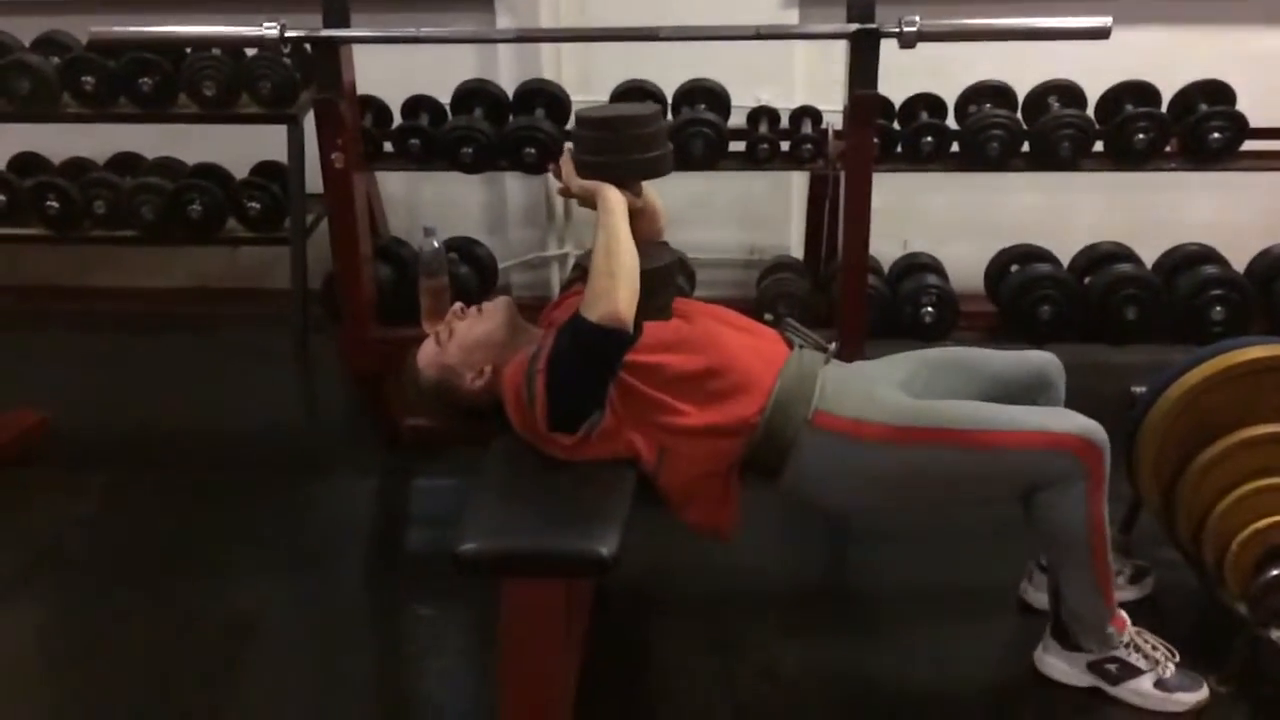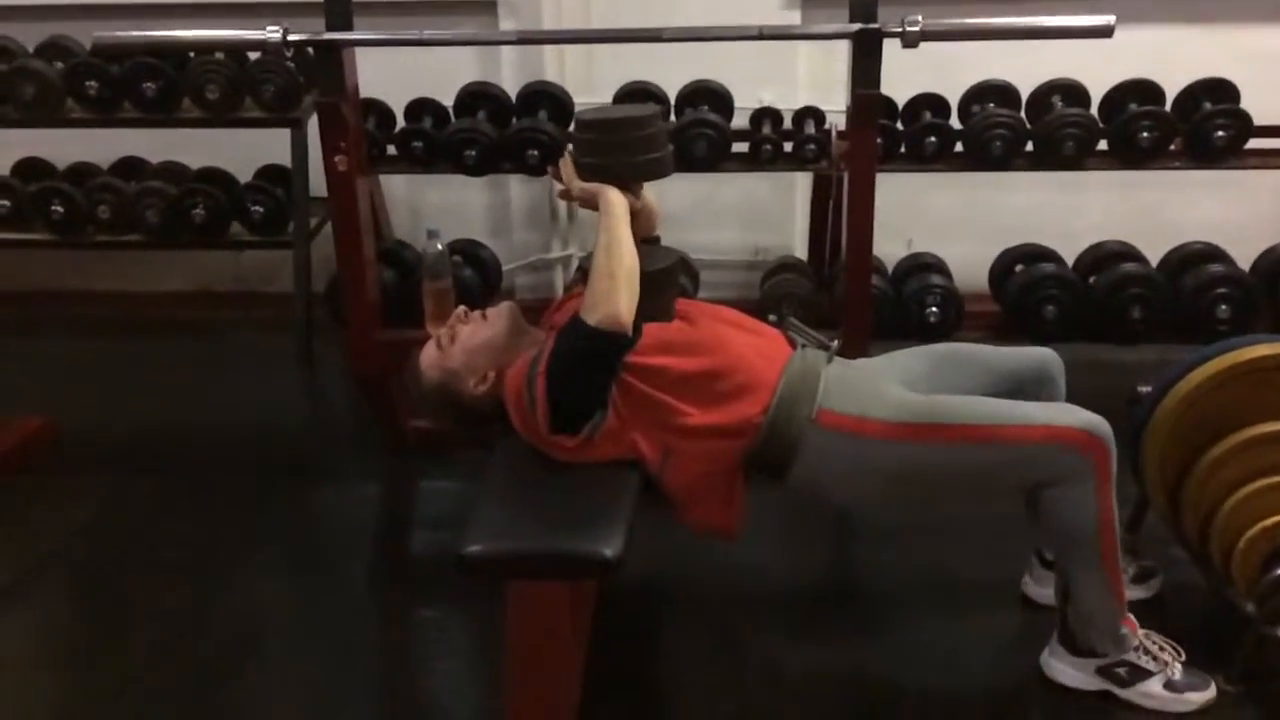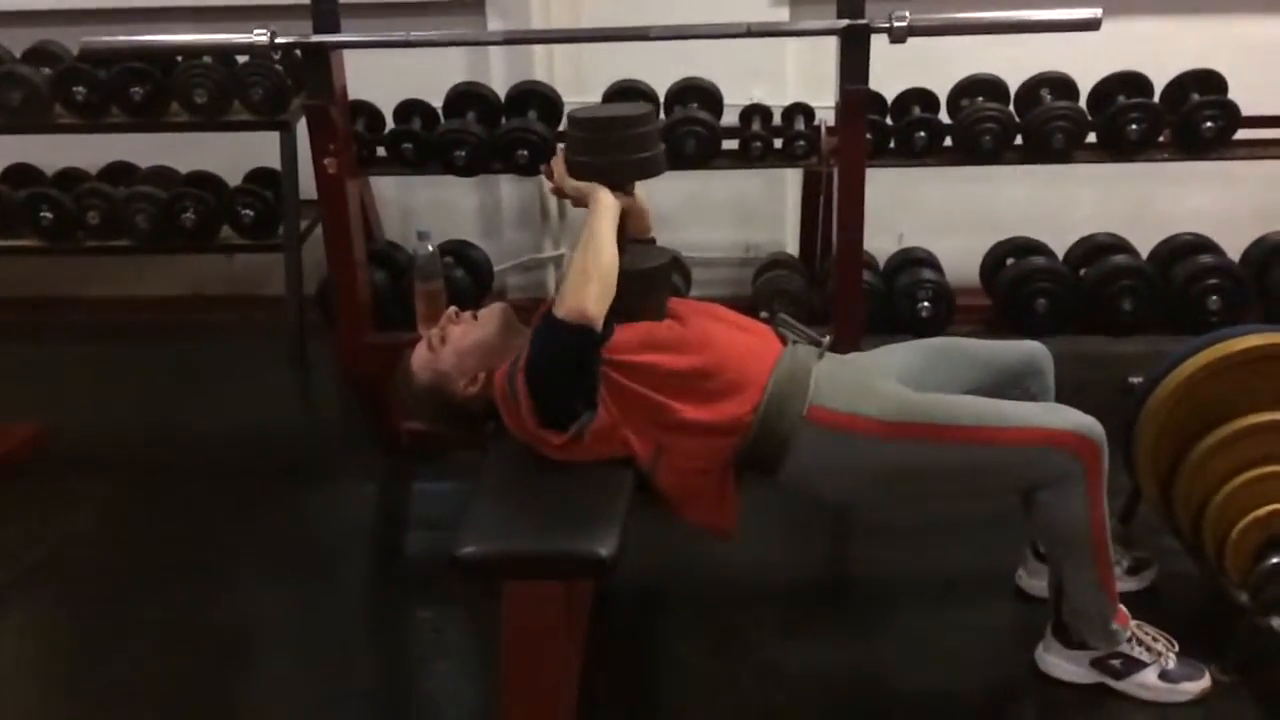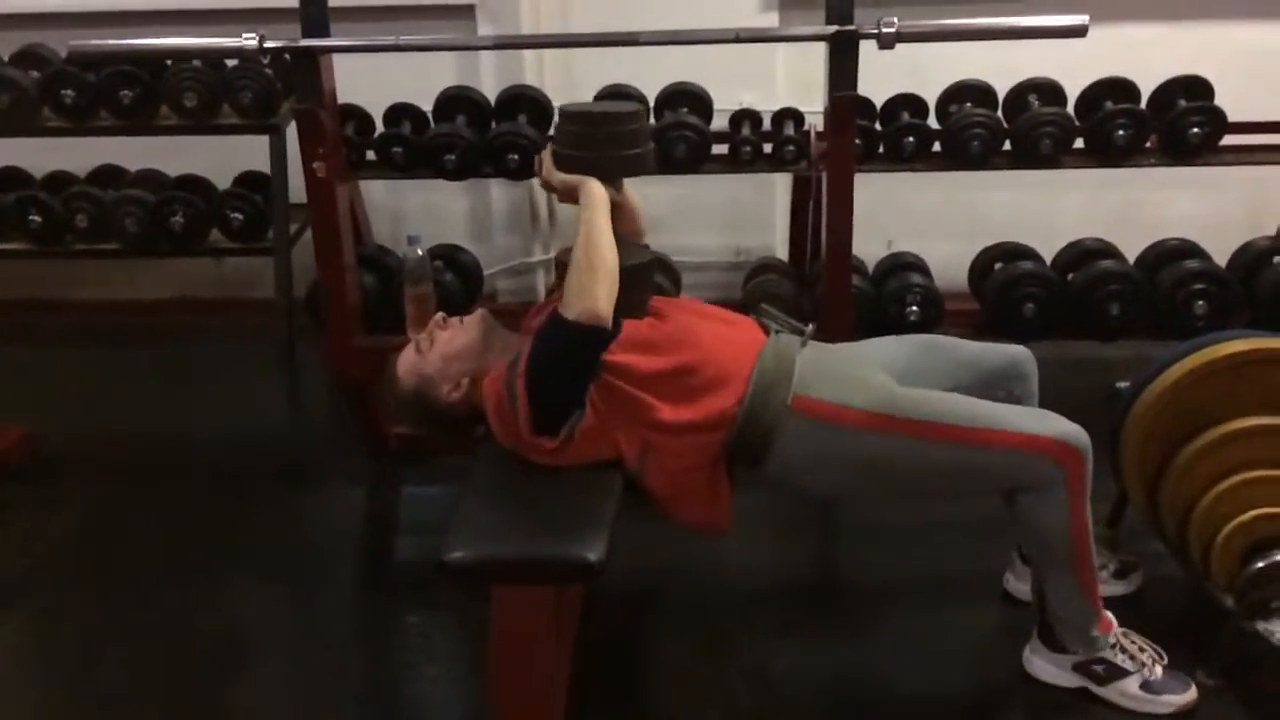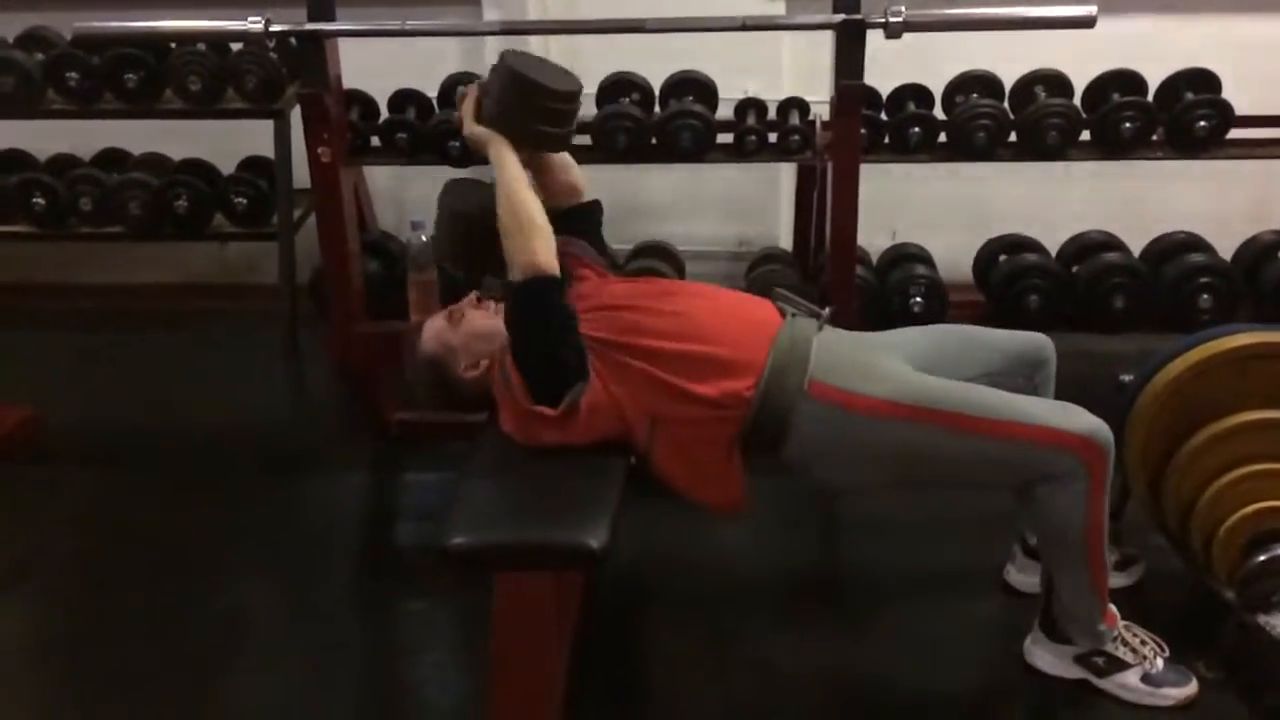
dt=0.4s
person 1, frame 1
left shoulder: (551, 327)
right shoulder: (542, 387)
left elbow: (648, 252)
right elbow: (613, 321)
left wrist: (624, 191)
right wrist: (607, 201)
left hip: (817, 379)
right hip: (815, 433)
left knee: (1038, 375)
right knee: (1077, 446)
left ankle: (1064, 567)
right ankle: (1087, 639)
person 1, frame 2
left shoulder: (553, 328)
right shoulder: (544, 390)
left elbow: (643, 252)
right elbow: (612, 326)
left wrist: (620, 191)
right wrist: (609, 202)
left hip: (819, 375)
right hip: (816, 428)
left knee: (1037, 369)
right knee: (1082, 439)
left ankle: (1069, 560)
right ankle: (1096, 644)
person 1, frame 3
left shoulder: (538, 333)
right shoulder: (535, 390)
left elbow: (637, 252)
right elbow: (582, 319)
left wrist: (613, 191)
right wrist: (598, 202)
left hip: (809, 370)
right hip: (805, 425)
left knee: (1026, 364)
right knee: (1075, 442)
left ankle: (1060, 554)
right ankle: (1090, 638)
person 1, frame 4
left shoulder: (529, 336)
right shoulder: (524, 398)
left elbow: (628, 249)
right elbow: (590, 322)
left wrist: (600, 183)
right wrist: (589, 192)
left hip: (795, 360)
right hip: (790, 413)
left knee: (1010, 366)
right knee: (1060, 449)
left ankle: (1047, 560)
right ankle: (1075, 642)
person 1, frame 5
left shoulder: (564, 305)
right shoulder: (539, 387)
left elbow: (572, 203)
right elbow: (531, 275)
left wrist: (519, 141)
right wrist: (497, 149)
left hip: (812, 346)
right hip: (811, 401)
left knee: (1032, 356)
right knee: (1084, 442)
left ankle: (1050, 545)
right ankle: (1077, 633)
